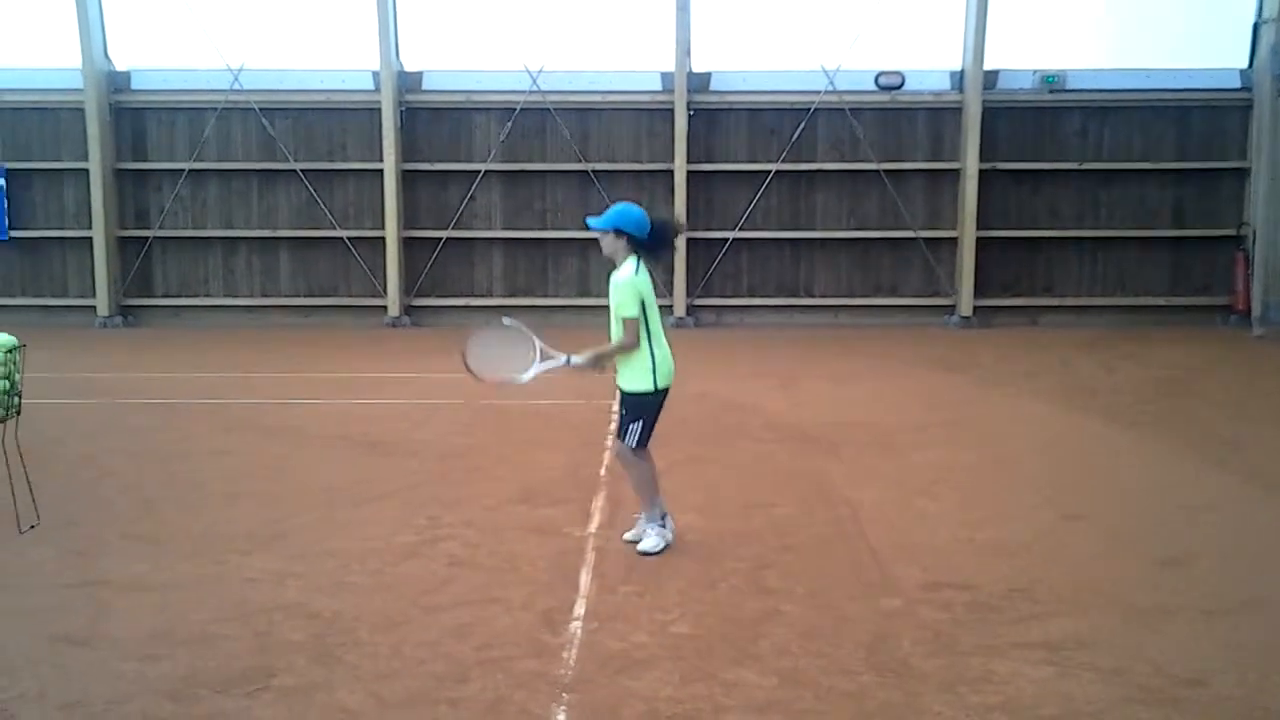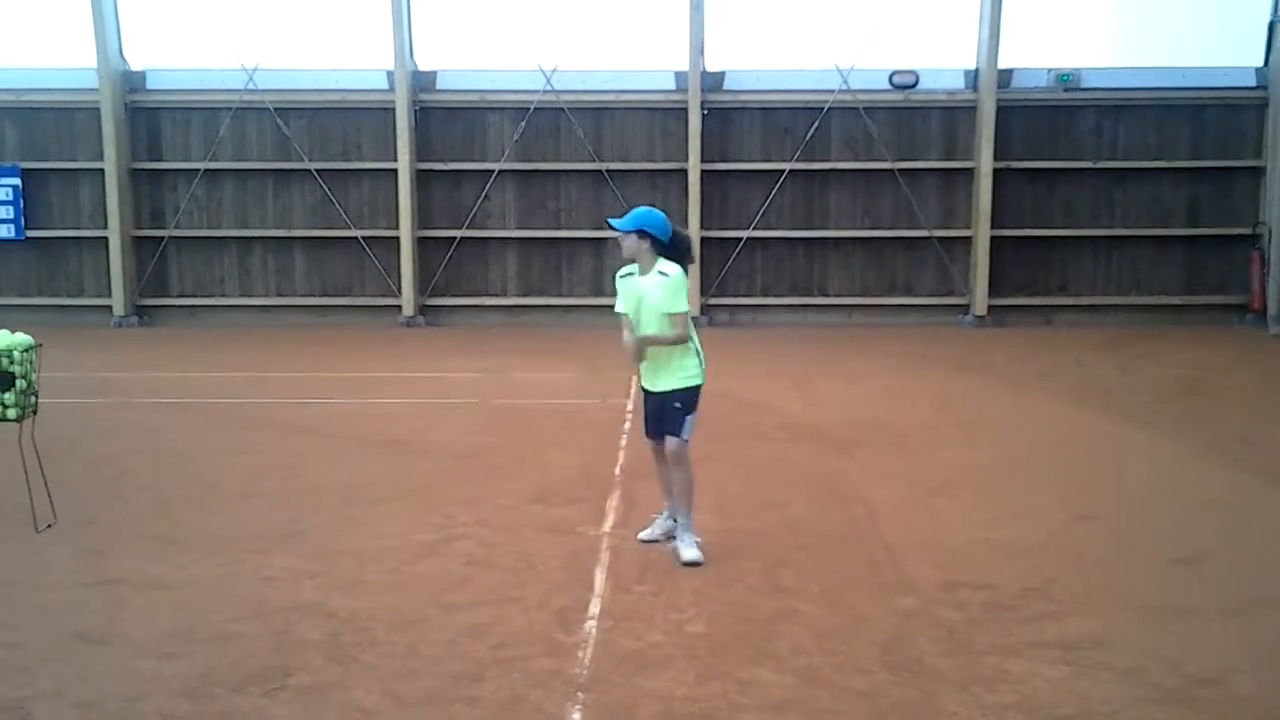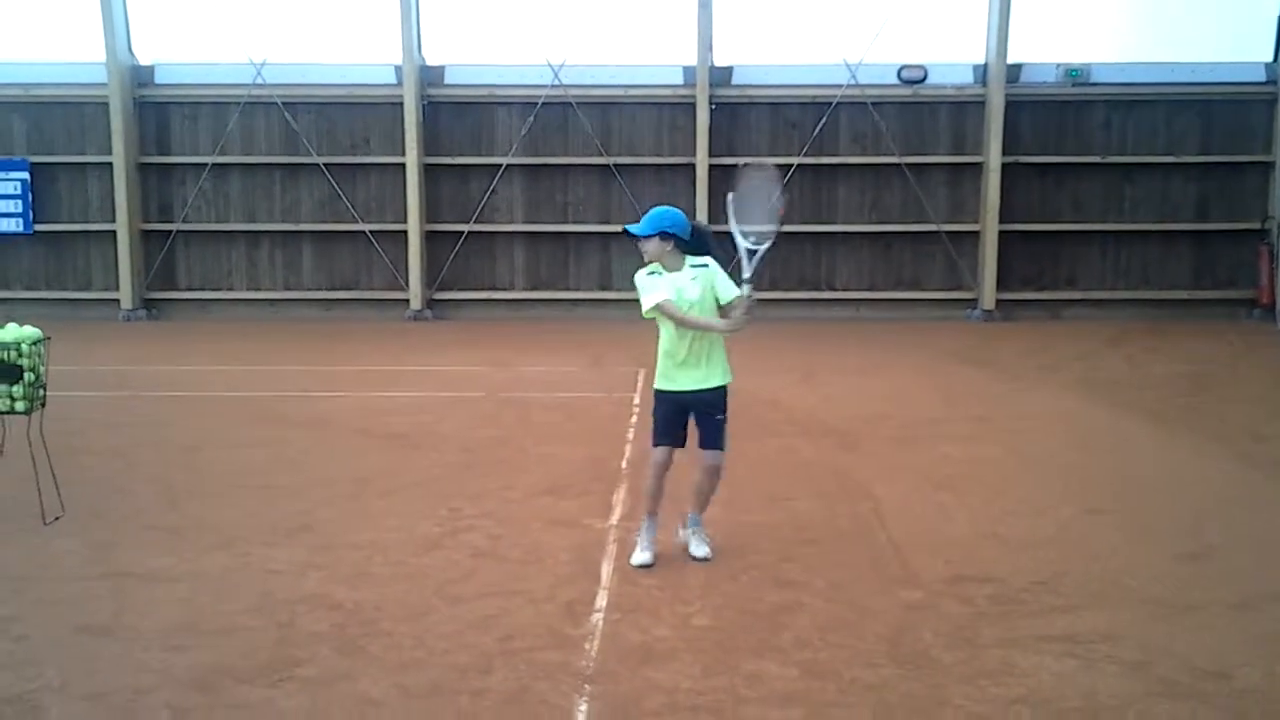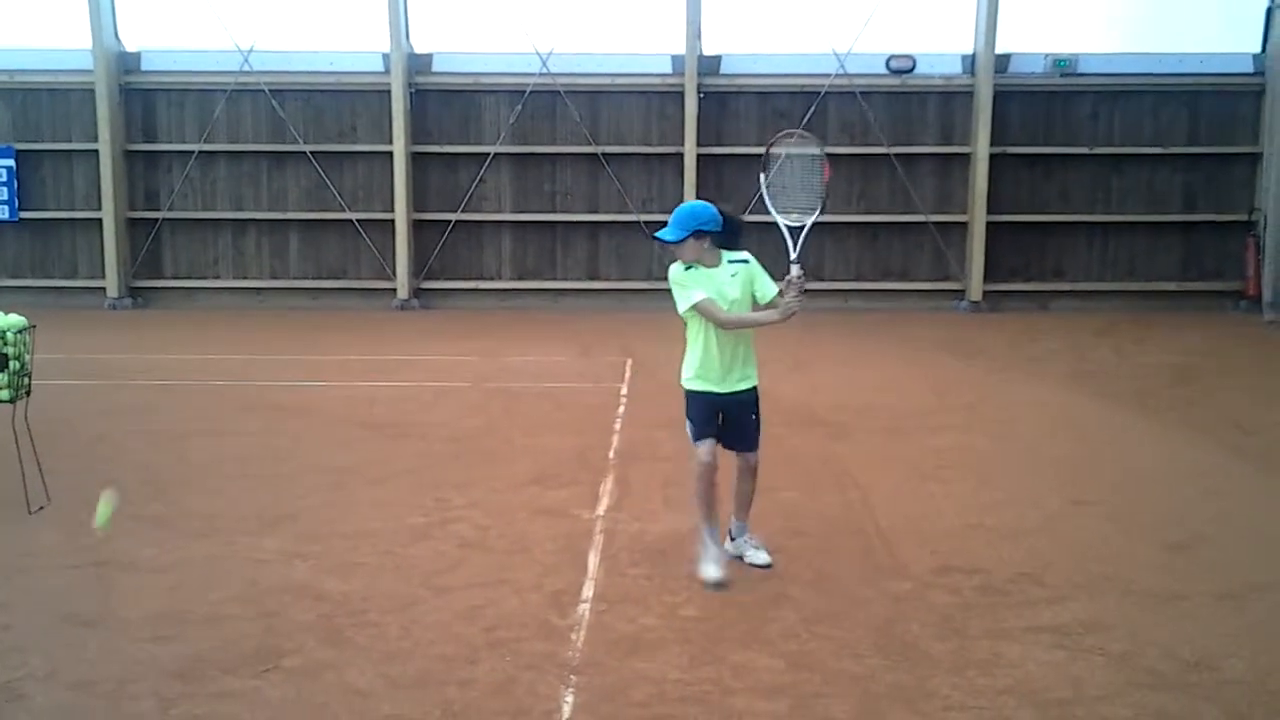
dt=0.4s
person 1, frame 1
left shoulder: (626, 279)
right shoulder: (631, 270)
left elbow: (631, 340)
left wrist: (596, 354)
right wrist: (603, 354)
left hip: (643, 378)
right hip: (643, 375)
left knee: (626, 452)
right knee: (636, 449)
left ankle: (658, 522)
right ankle: (654, 517)
person 1, frame 2
left shoulder: (671, 274)
right shoulder: (625, 278)
left elbow: (684, 331)
right elbow: (627, 325)
left wrist: (646, 340)
right wrist: (631, 344)
left hip: (683, 378)
right hip: (652, 379)
left knee: (674, 450)
right knee: (658, 450)
left ankle: (686, 533)
right ankle: (672, 516)
person 1, frame 3
left shoulder: (707, 268)
right shoulder: (646, 278)
left elbow: (735, 311)
right elbow: (678, 317)
left wrist: (742, 311)
right wrist: (722, 325)
left hip: (712, 380)
right hip: (671, 383)
left knee: (713, 462)
right knee: (660, 460)
left ankle: (692, 525)
right ankle: (646, 535)
person 1, frame 4
left shoulder: (744, 263)
right shoulder: (679, 274)
left elbow: (774, 307)
right elbow: (722, 319)
left wrist: (789, 296)
right wrist: (775, 315)
left hip: (742, 381)
right hip: (701, 383)
left knee: (748, 462)
right knee: (705, 459)
left ankle: (739, 536)
right ankle: (709, 542)
